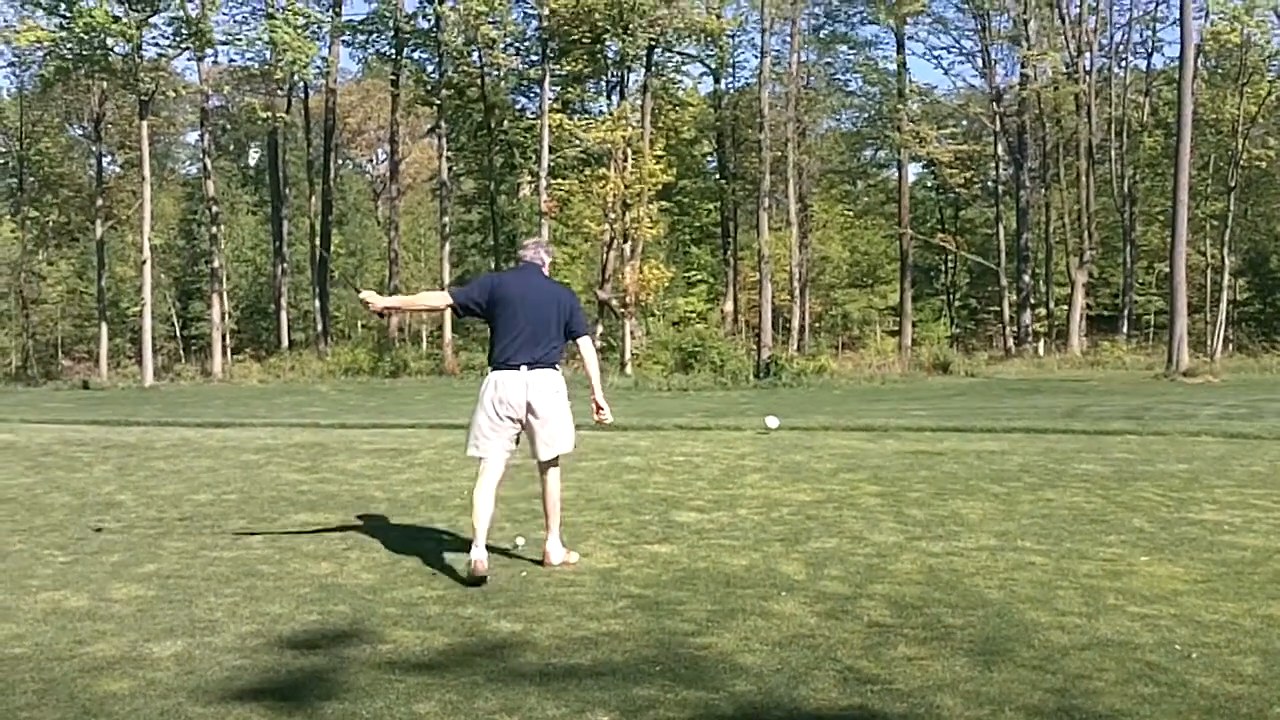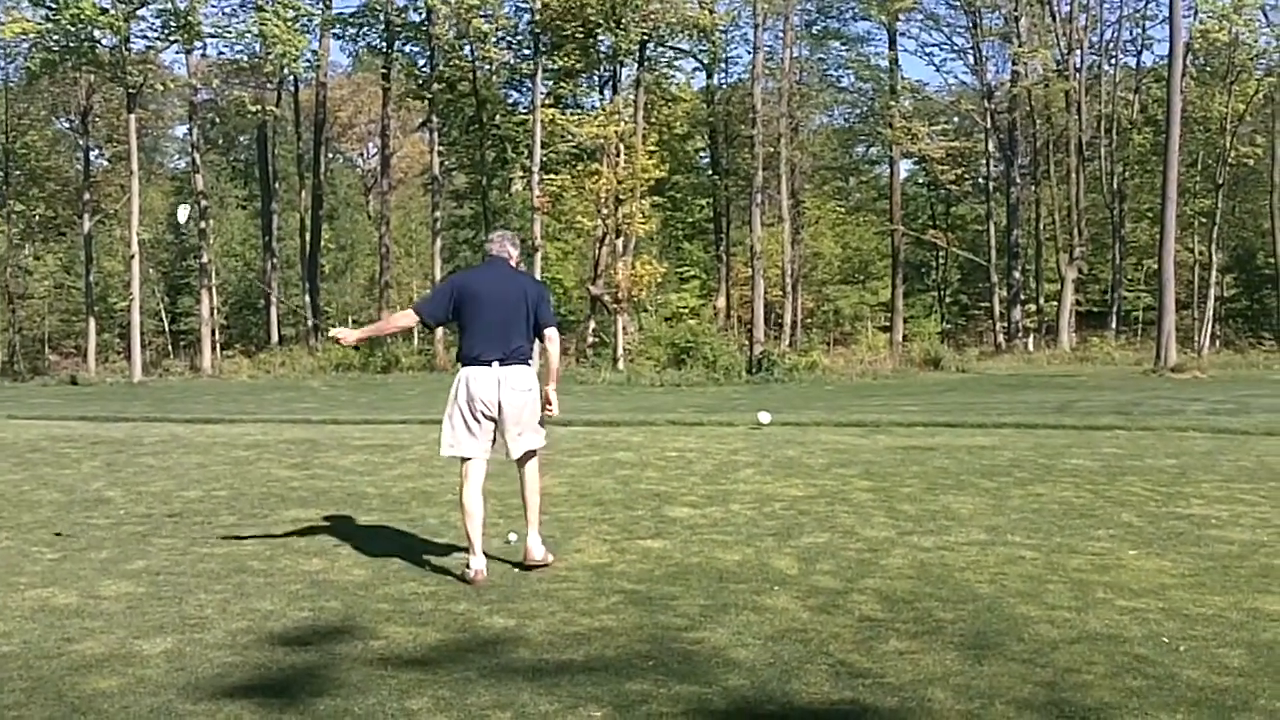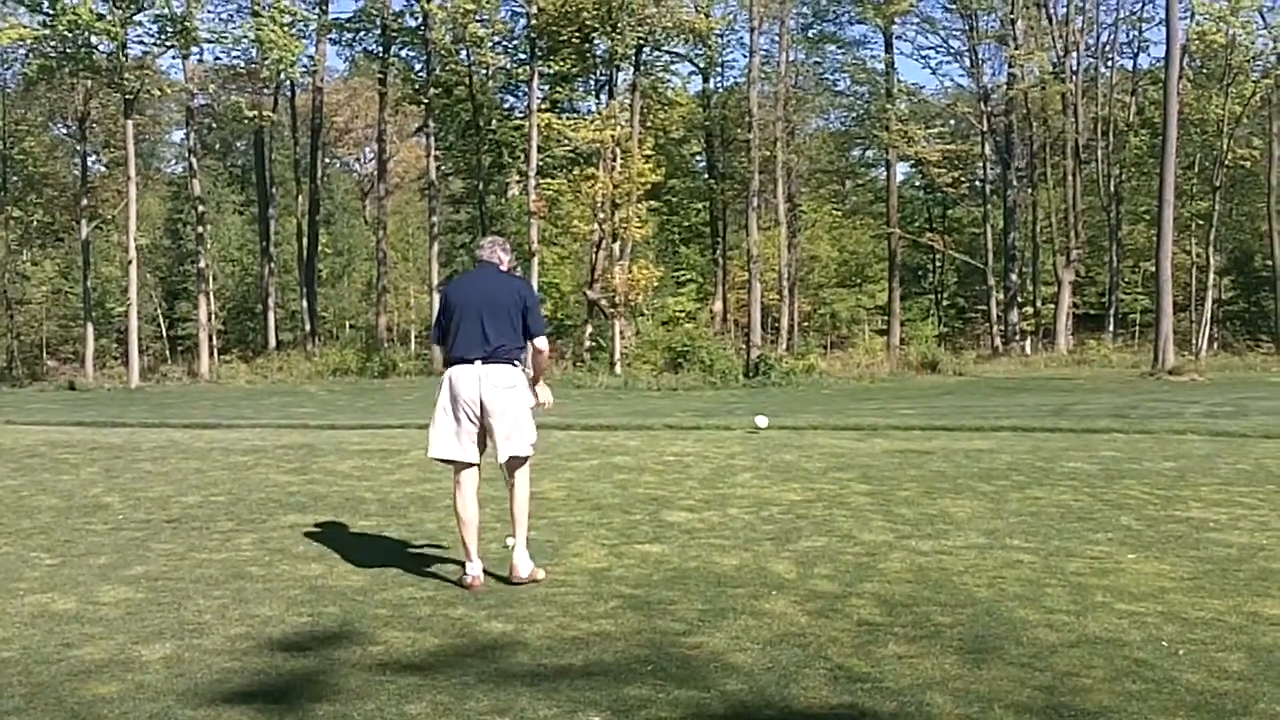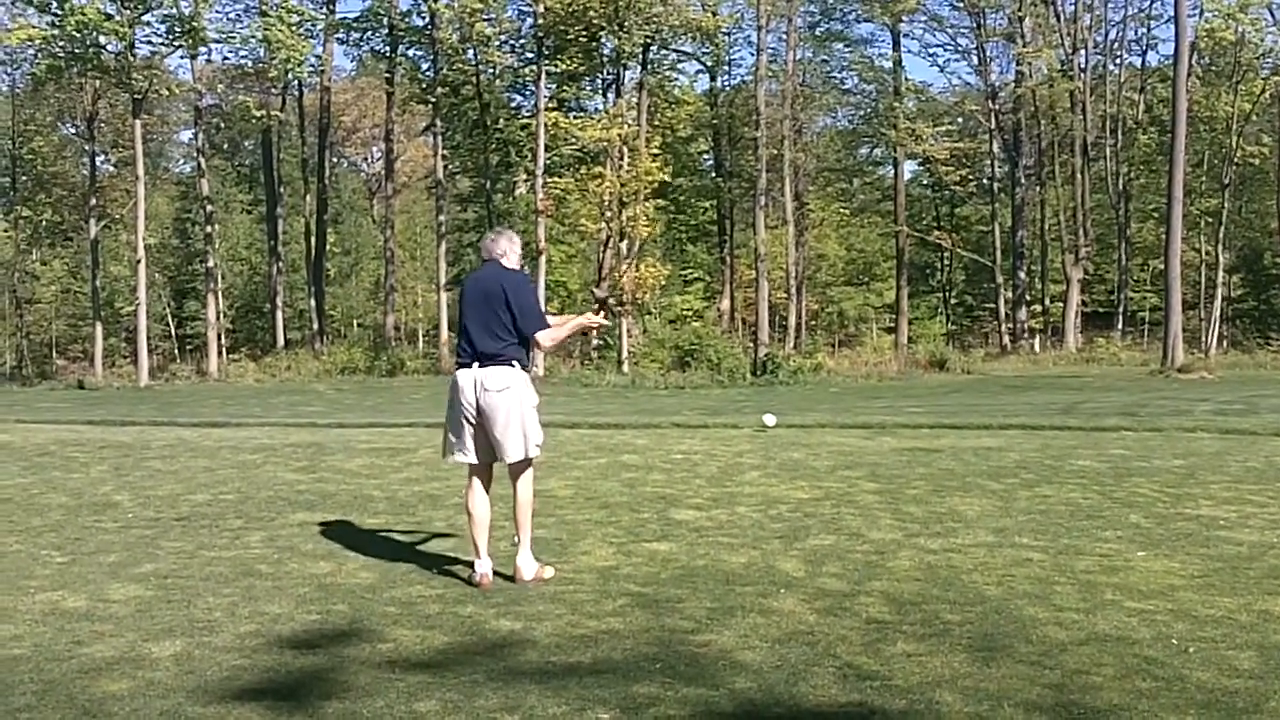
dt=0.3s
person 1, frame 1
left shoulder: (496, 282)
right shoulder: (563, 294)
left elbow: (440, 300)
right elbow: (585, 345)
left wrist: (387, 302)
right wrist: (597, 392)
left hip: (503, 384)
right hip: (546, 384)
left knee: (489, 473)
right knee: (550, 467)
left ankle: (478, 550)
right ankle: (553, 546)
person 1, frame 2
left shoulder: (462, 281)
right shoulder: (531, 286)
left elbow: (410, 318)
right elbow: (551, 339)
left wrist: (359, 334)
right wrist: (549, 387)
left hip: (474, 380)
right hip: (517, 379)
left knee: (472, 475)
right knee: (528, 459)
left ankle: (475, 560)
right ankle: (534, 544)
person 1, frame 3
left shoulder: (452, 288)
right shoulder: (520, 287)
right elbow: (540, 345)
right wrist: (538, 383)
left hip: (460, 379)
right hip: (504, 378)
left knee: (465, 478)
right knee: (518, 471)
left ankle: (472, 567)
right ankle: (520, 557)
person 1, frame 4
left shoulder: (471, 283)
right shoulder: (514, 280)
right elbow: (542, 339)
left wrist: (572, 318)
right wrist: (580, 323)
left hip: (467, 380)
right hip: (504, 380)
left knee: (477, 476)
right knee: (521, 473)
left ankle: (481, 564)
right ankle: (524, 561)
